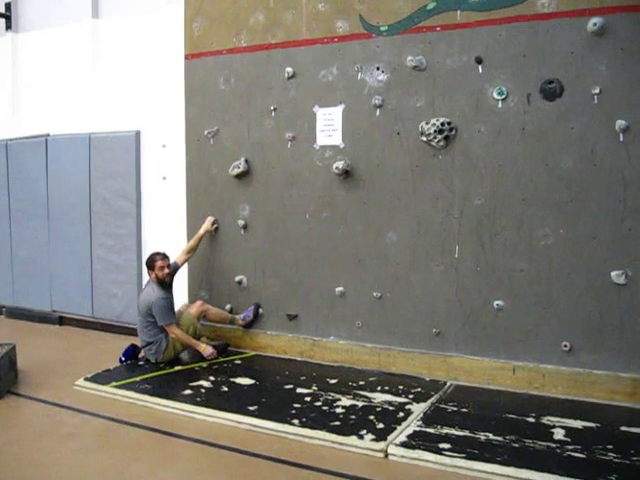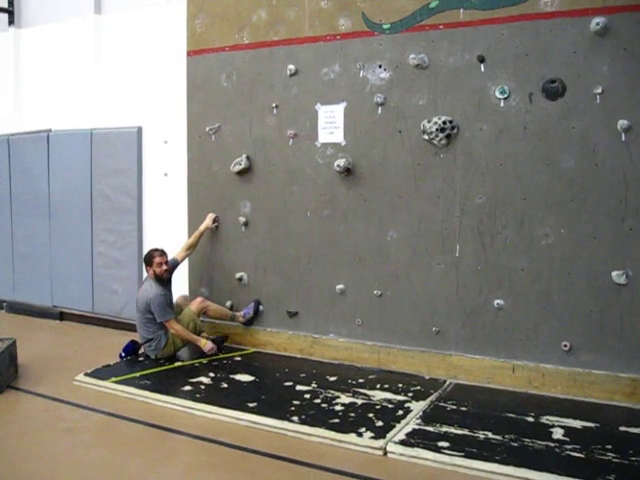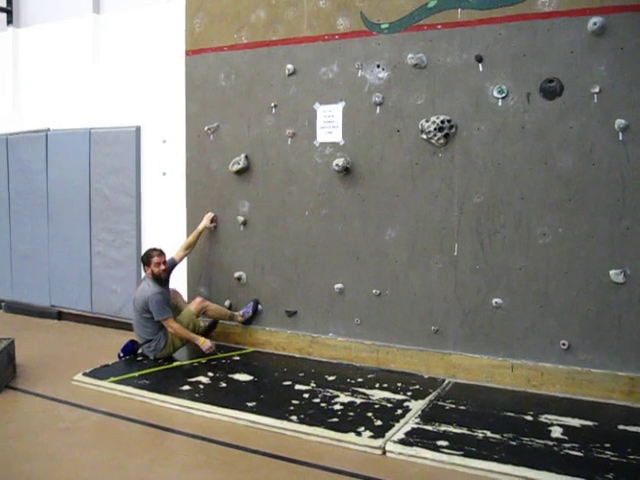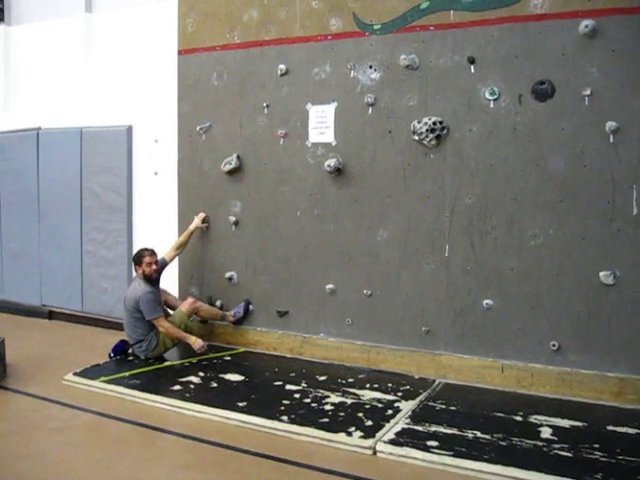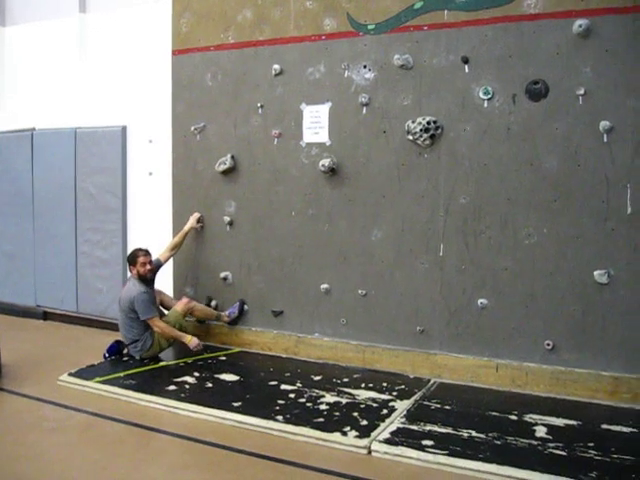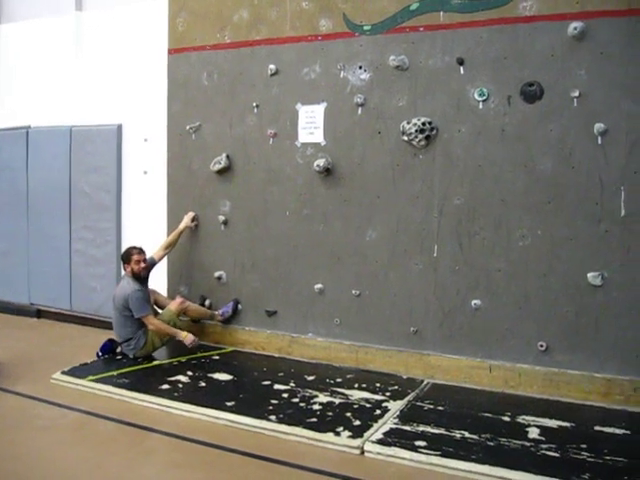
dt=0.2s
person 1, frame 1
left shoulder: (164, 278)
right shoulder: (158, 298)
left elbow: (186, 254)
right elbow: (173, 332)
left wrist: (202, 231)
right wrist: (201, 348)
left hip: (156, 343)
right hip: (160, 350)
left knee: (187, 308)
right knee: (199, 306)
left ankle: (207, 343)
right ankle: (240, 320)
person 1, frame 2
left shoulder: (162, 274)
right shoulder: (156, 295)
left elbow: (185, 251)
right elbow: (173, 328)
left wrist: (203, 228)
right wrist: (201, 342)
left hip: (157, 336)
right hip: (160, 346)
left knee: (184, 300)
right knee: (200, 302)
left ankle: (205, 337)
right ankle: (240, 317)
person 1, frame 3
left shoulder: (161, 273)
right shoulder: (153, 294)
left elbow: (183, 250)
right elbow: (171, 327)
left wrist: (201, 227)
right wrist: (199, 340)
left hip: (156, 333)
right hip: (158, 346)
left knee: (173, 293)
right knee: (200, 303)
left ankle: (200, 327)
right ankle: (239, 317)
person 1, frame 4
left shoulder: (151, 274)
right shoulder: (144, 293)
left elbow: (175, 250)
right elbow: (162, 327)
left wrist: (193, 227)
right wrist: (191, 339)
left hip: (144, 338)
right hip: (149, 347)
left knee: (161, 294)
right knee: (191, 303)
left ankle: (195, 323)
right ankle: (230, 317)
person 1, frame 5
left shoulder: (145, 275)
right shoulder: (139, 293)
left elbow: (170, 251)
right elbow: (157, 326)
left wrist: (188, 228)
right wrist: (187, 338)
left hip: (139, 339)
right hip: (144, 347)
left knee: (157, 294)
right knee: (186, 303)
right ankle: (225, 317)
person 1, frame 6
left shoulder: (138, 274)
right shoulder: (133, 291)
left elbow: (164, 249)
right elbow: (152, 324)
left wrist: (182, 227)
right wrist: (182, 335)
left hip: (133, 338)
right hip: (138, 345)
left knee: (151, 294)
right knee: (180, 303)
right ankle: (218, 316)
